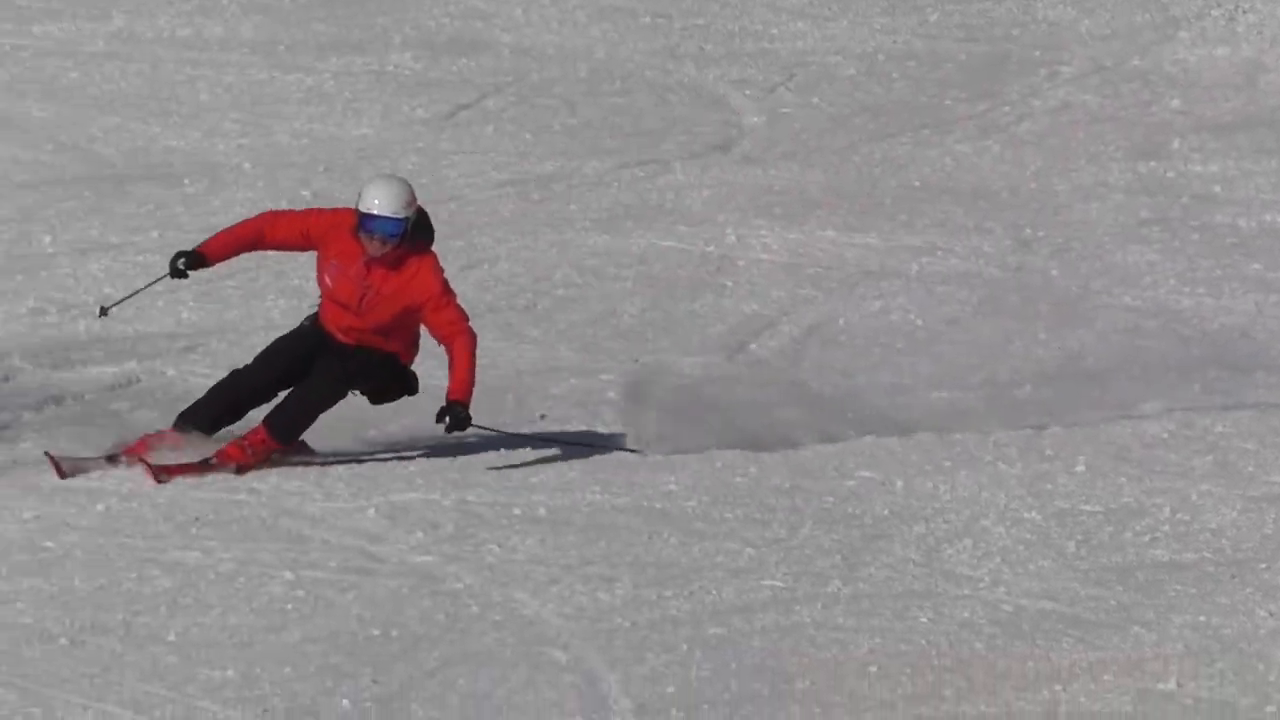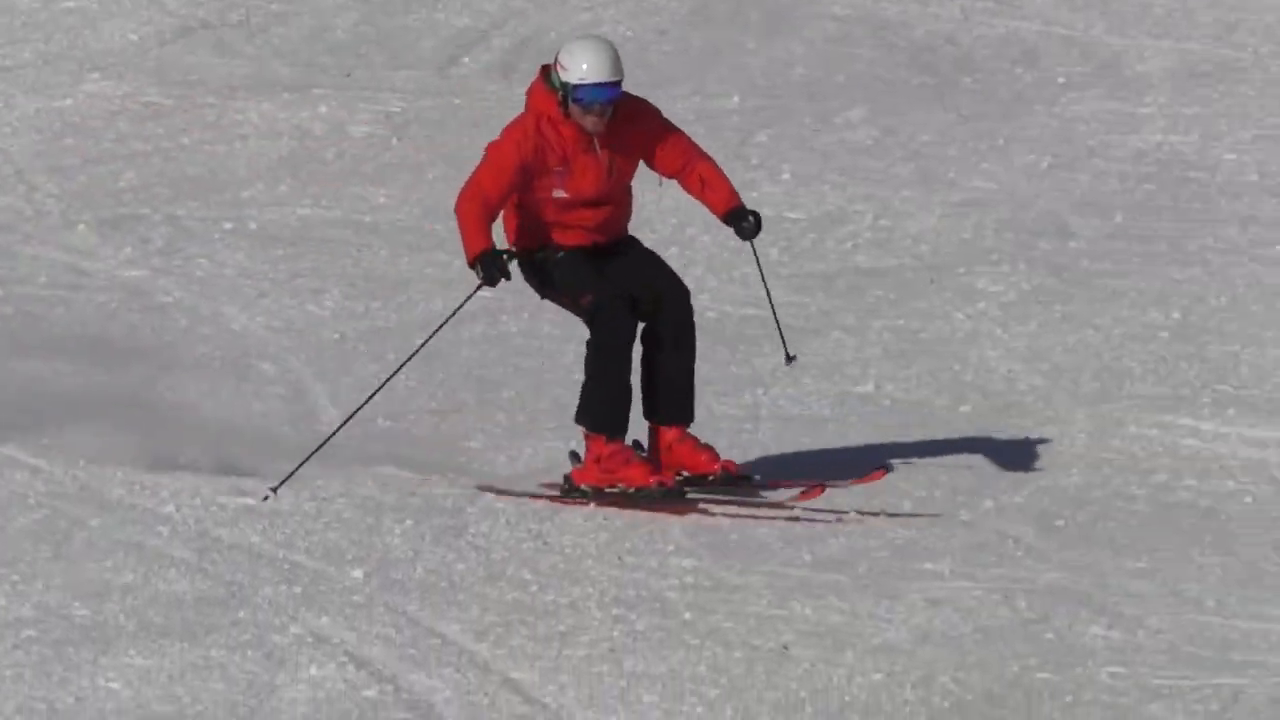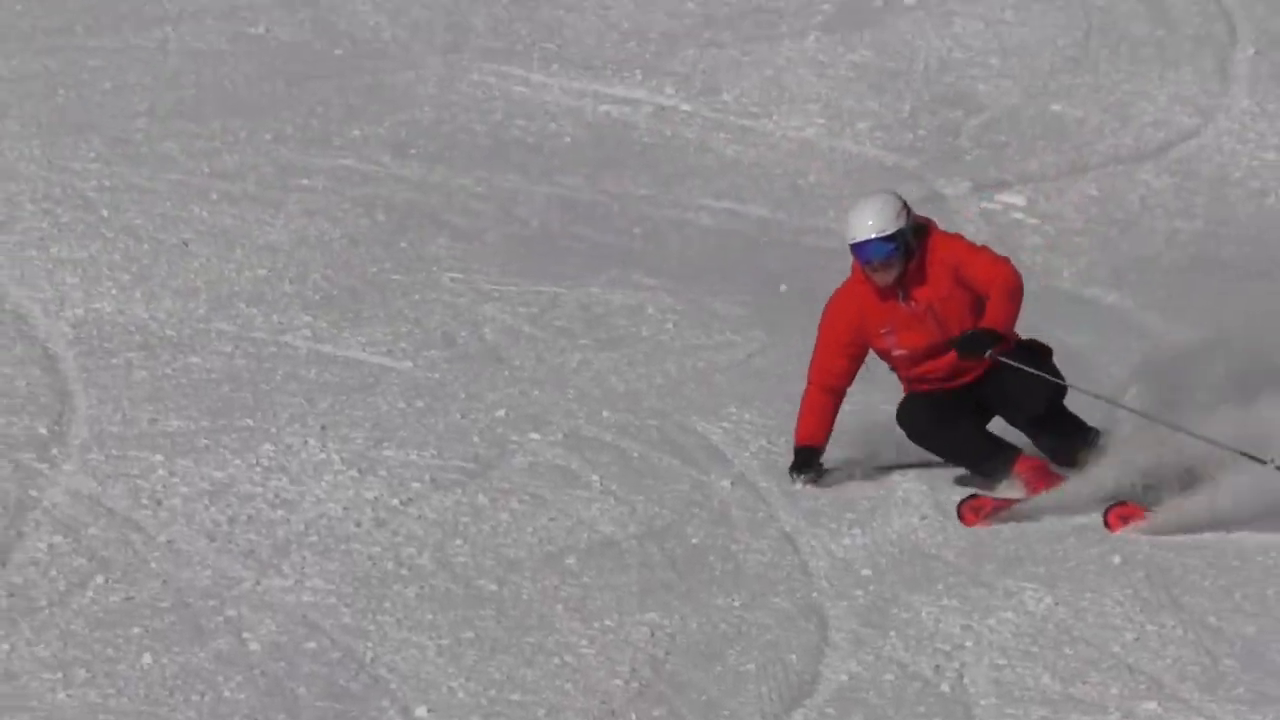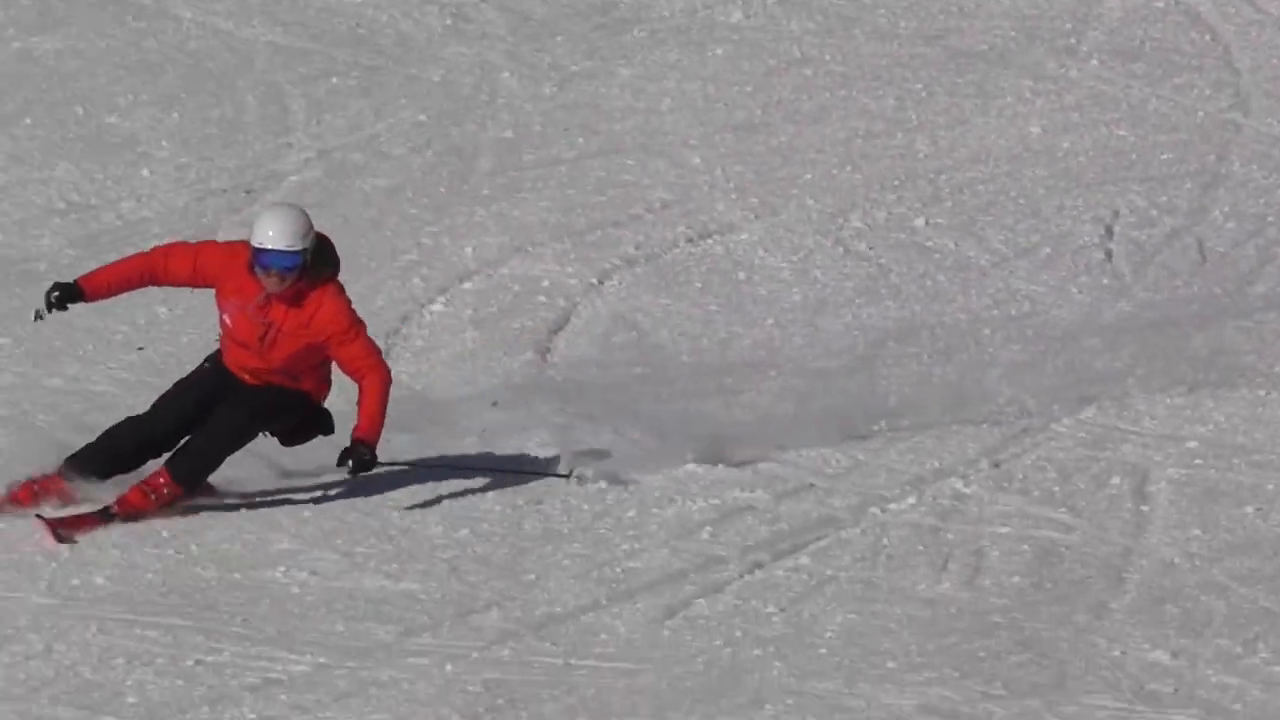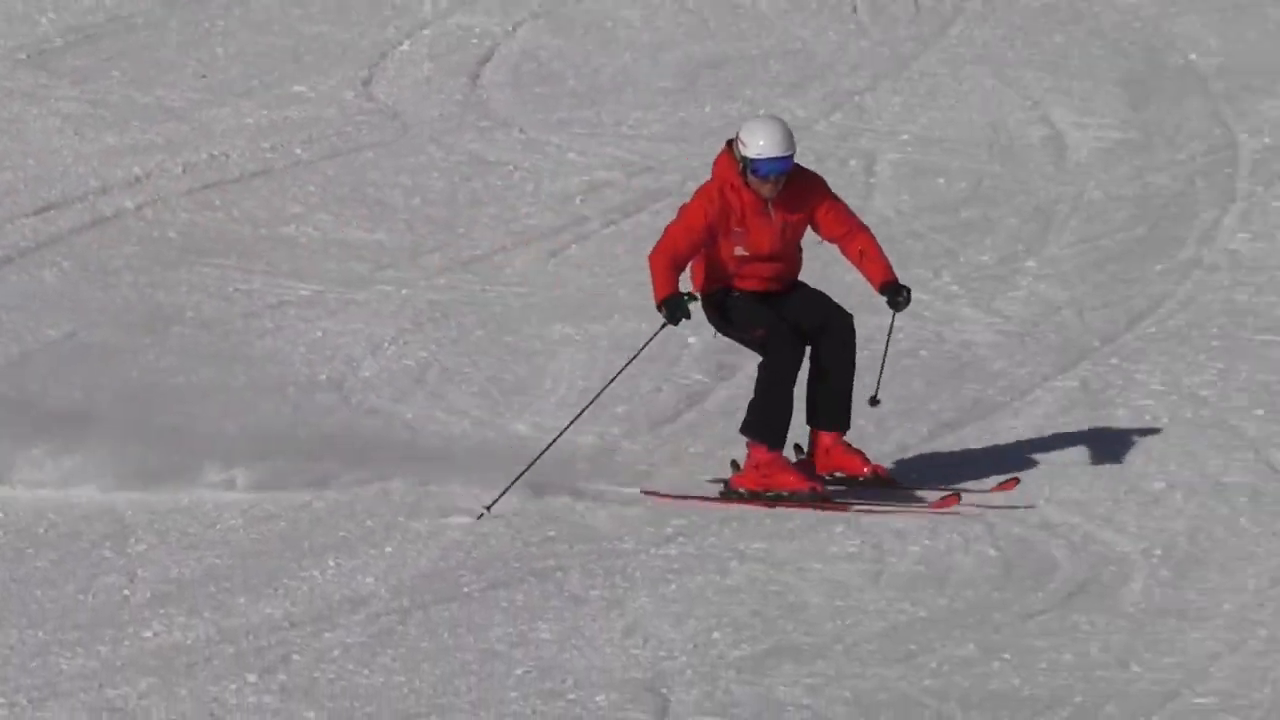
dt=1s
person 1, frame 1
left shoulder: (422, 273)
right shoulder: (335, 226)
left elbow: (459, 334)
right elbow: (270, 227)
left wrist: (458, 400)
right wrist: (202, 255)
left hip: (380, 357)
right hip: (327, 331)
left knee: (331, 375)
right knee: (256, 378)
left ankle: (265, 442)
right ankle: (177, 436)
person 1, frame 2
left shoulder: (634, 117)
right shoulder: (530, 132)
left elbow: (687, 159)
right elbow: (476, 198)
left wrist: (732, 208)
right wrist: (481, 254)
left hip: (609, 245)
right hip: (549, 254)
left knee: (673, 302)
right knee: (616, 314)
left ankle: (672, 442)
right ankle: (603, 453)
person 1, frame 3
left shoulder: (944, 250)
right shoulder: (850, 305)
left elbow: (1004, 279)
right elbow: (826, 382)
left wrist: (993, 332)
right wrist: (808, 450)
left hip: (997, 367)
right hip: (937, 393)
left knee: (1041, 417)
right knee: (914, 417)
right ankle: (1027, 474)
person 1, frame 4
left shoulder: (327, 307)
right shoulder: (229, 261)
left elbow: (373, 370)
right elbow: (160, 262)
left wrist: (365, 439)
right wrist: (82, 288)
left hip: (290, 396)
right hip: (231, 371)
left knee: (236, 416)
right knee: (157, 424)
left ankle: (168, 485)
right ankle: (65, 479)
person 1, frame 5
left shoulder: (805, 186)
right shoulder: (716, 196)
left elbow: (850, 231)
right elbow: (667, 251)
left wrist: (887, 281)
right wrist: (667, 297)
left hip: (782, 290)
right hip: (730, 296)
left knee: (839, 326)
right knee: (786, 346)
left ankle: (828, 446)
right ankle: (762, 460)
